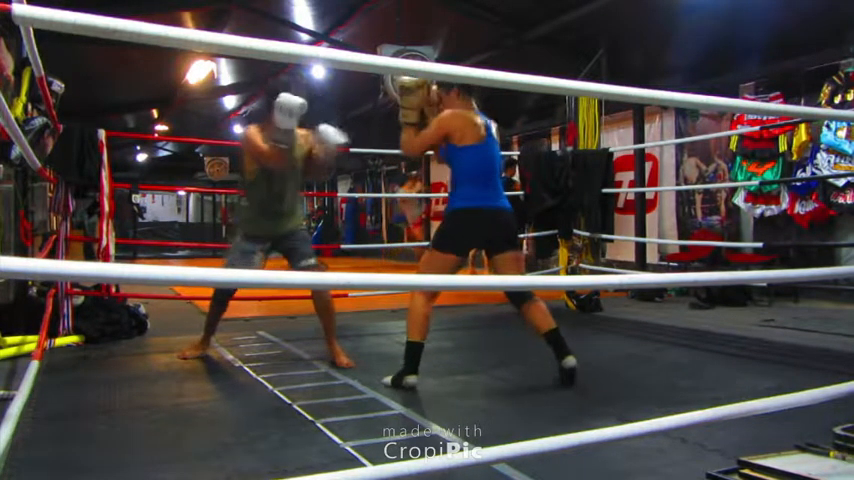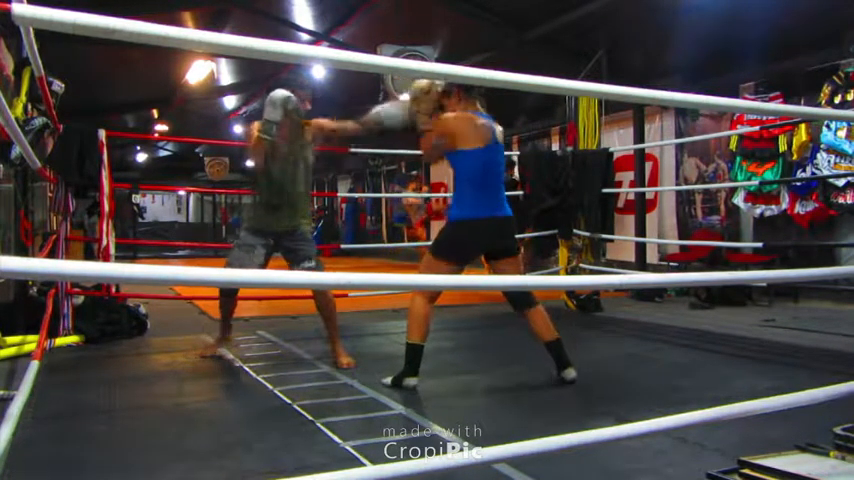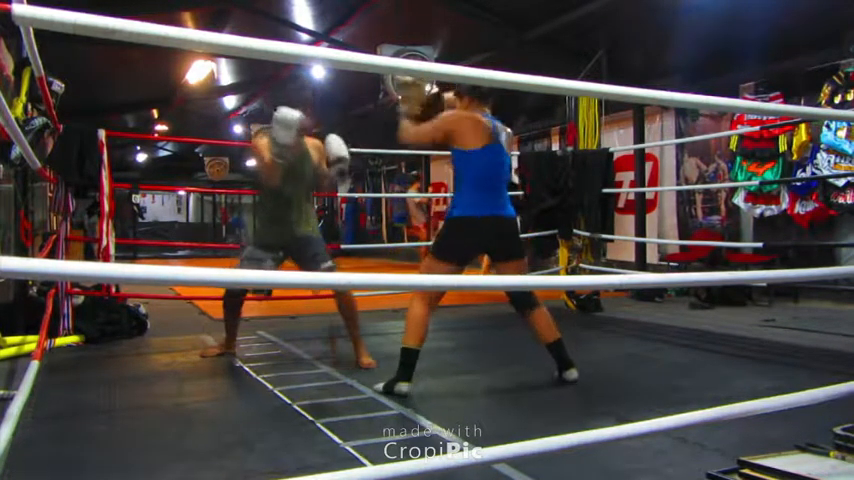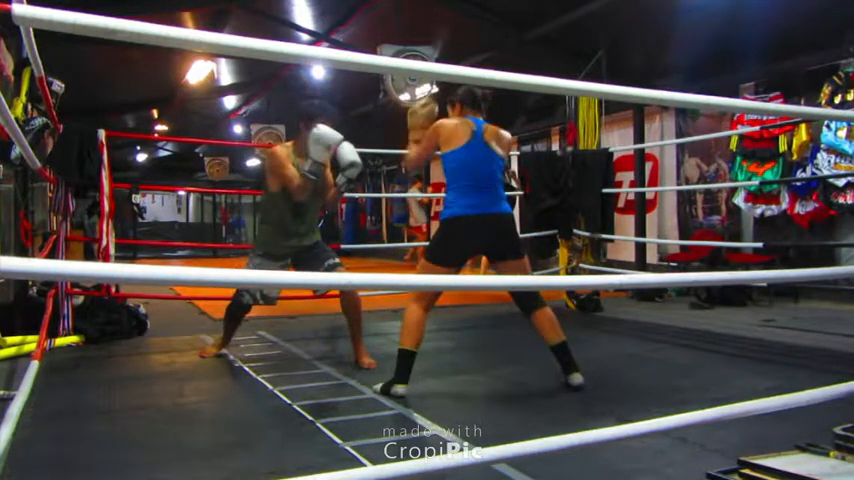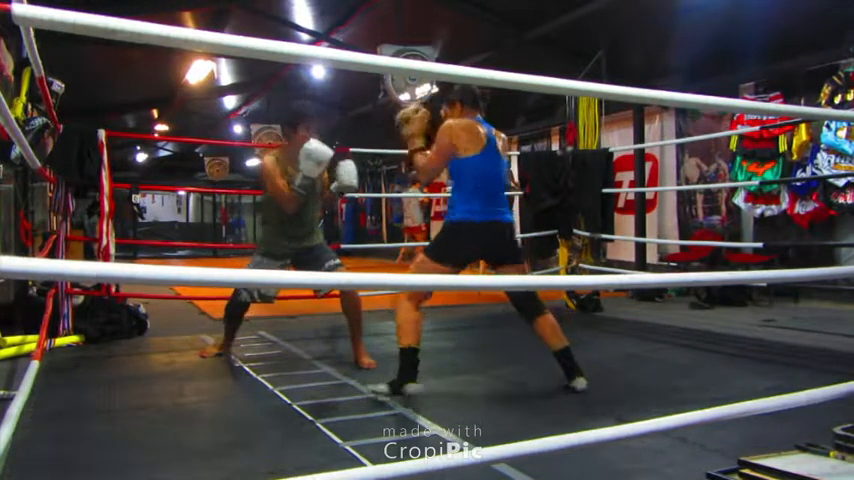
dt=0.2s
person 1, frame 1
left shoulder: (451, 119)
right shoulder: (489, 124)
left elbow: (410, 150)
left wrist: (409, 111)
right wrist: (429, 114)
left hip: (464, 218)
right hip: (500, 217)
left knee: (422, 293)
right knee: (522, 293)
left ankle: (409, 371)
right ankle: (564, 356)
person 1, frame 2
left shoulder: (455, 121)
right shoulder: (496, 128)
left elbow: (430, 154)
left wrist: (428, 124)
left hip: (467, 225)
right hip: (501, 223)
left knee: (422, 295)
right knee: (523, 299)
left ankle: (409, 372)
right ankle: (565, 365)
person 1, frame 3
left shoulder: (456, 120)
right shoulder: (501, 130)
left elbow: (409, 137)
left wrist: (409, 107)
left hip: (464, 224)
right hip: (502, 223)
left knee: (423, 299)
right knee: (525, 299)
left ankle: (403, 377)
right ankle: (566, 366)
person 1, frame 4
left shoulder: (444, 128)
right shoulder: (502, 136)
left elbow: (411, 163)
left hip: (459, 225)
right hip: (500, 223)
left knee: (418, 302)
right knee: (531, 300)
left ankle: (399, 380)
right ankle: (571, 370)
person 1, frame 5
left shoulder: (453, 127)
right shoulder: (497, 139)
left elbow: (426, 173)
left wrist: (415, 138)
left hip: (462, 229)
right hip: (500, 230)
left knee: (408, 299)
right knee: (532, 307)
left ankle: (406, 378)
right ankle: (575, 375)
person 2, frame 1
left shoulder: (303, 138)
right shoulder: (252, 134)
left elbow: (319, 175)
right elbow: (276, 162)
left wrist: (329, 155)
right wrist: (285, 127)
left hip: (290, 227)
right hip: (255, 227)
right knee: (226, 287)
left ankle: (334, 347)
right ankle: (204, 341)
person 2, frame 2
left shoulder: (313, 129)
right shoulder: (260, 129)
right elbow: (258, 159)
right wrist: (272, 121)
left hip: (296, 224)
right hip: (260, 222)
left knee: (317, 284)
left ankle: (336, 346)
right ankle: (224, 336)
person 2, frame 3
left shoulder: (315, 146)
right shoulder: (262, 142)
left elbow: (325, 186)
right elbow: (271, 177)
left wrist: (339, 168)
right wrist: (282, 142)
left hip: (304, 233)
right hip: (268, 235)
right knee: (234, 290)
left ankle: (359, 347)
right ankle: (229, 341)
person 2, frame 4
left shoulder: (323, 153)
right shoulder: (279, 154)
left elbow: (329, 202)
right elbow: (299, 193)
left wrist: (347, 177)
right wrist: (317, 161)
left hip: (309, 241)
right hip: (273, 245)
right knee: (242, 299)
left ankle: (359, 349)
right ankle: (223, 341)
person 2, frame 5
left shoulder: (319, 156)
right shoulder: (271, 163)
right elbow: (289, 207)
left wrist: (339, 186)
right wrist: (305, 174)
left hip: (311, 242)
right hip: (275, 245)
right knee: (241, 297)
left ankle: (359, 349)
right ankle: (226, 342)
